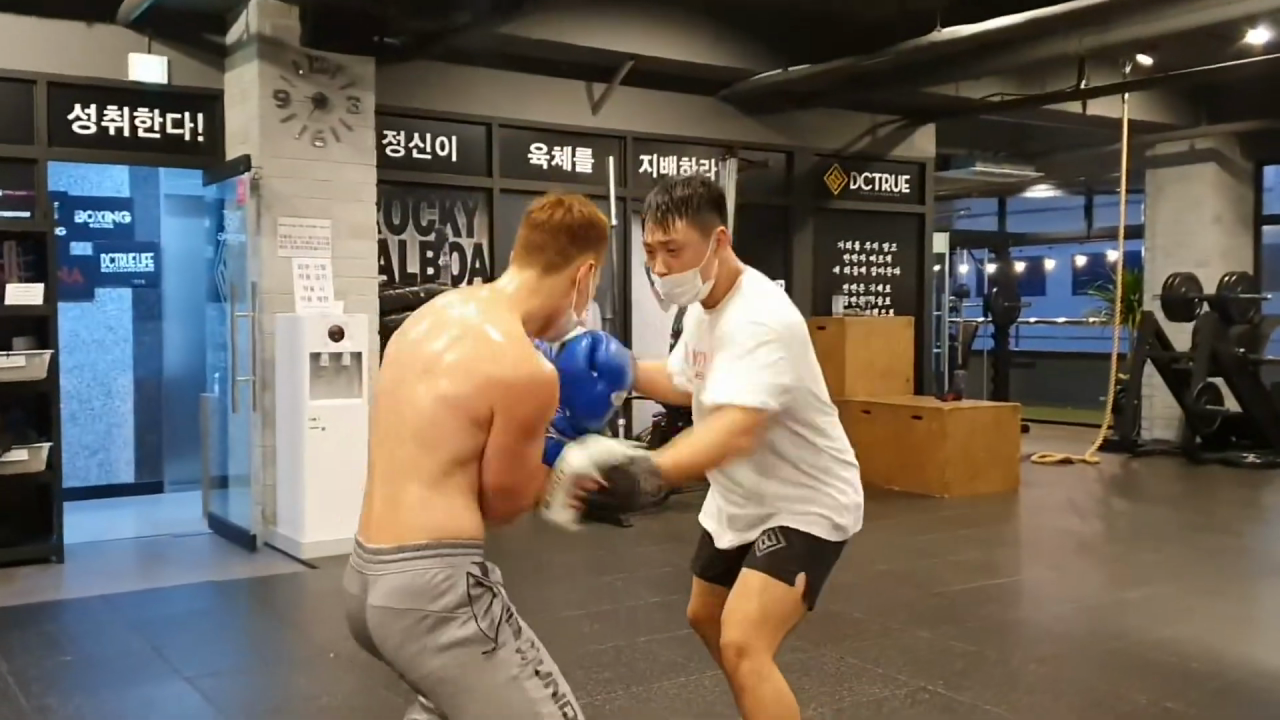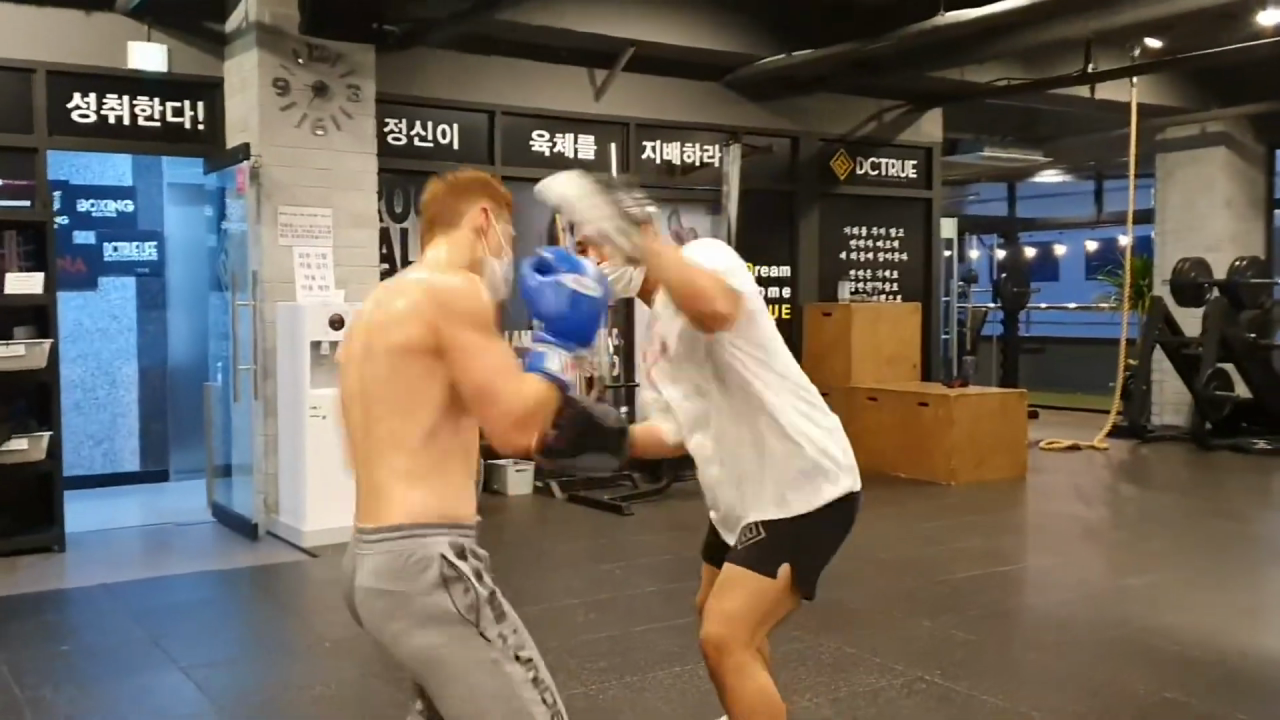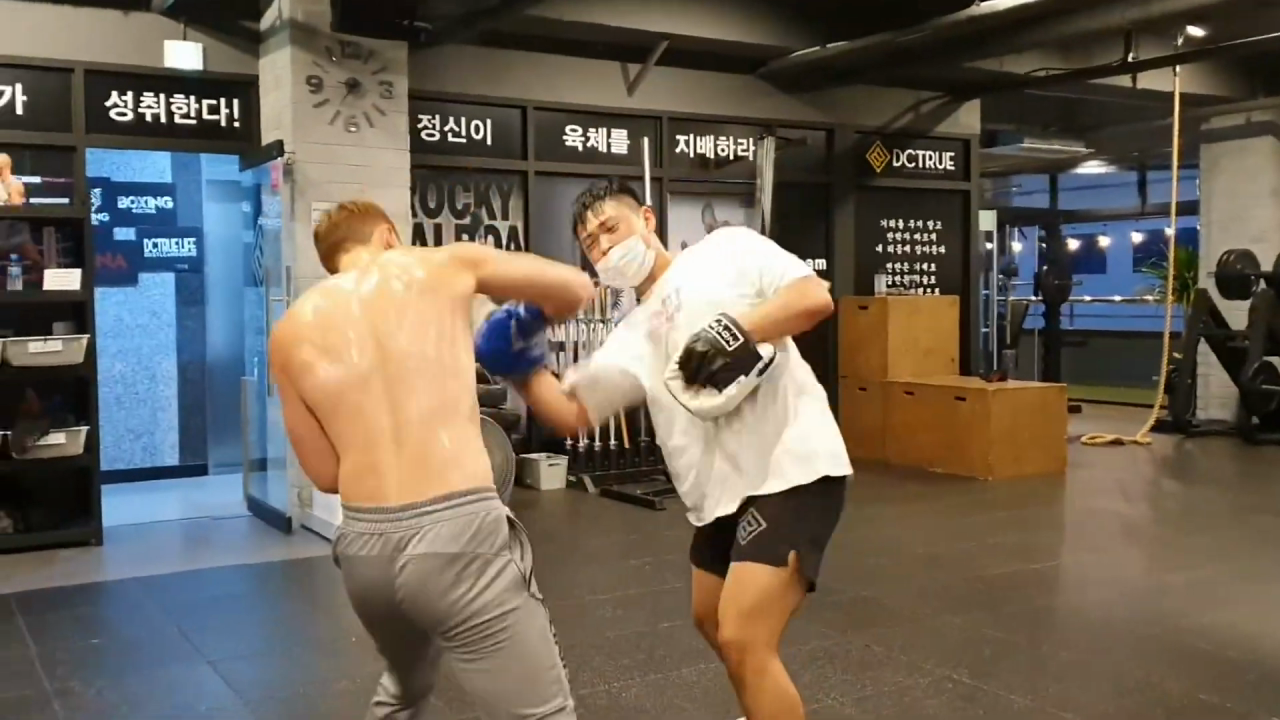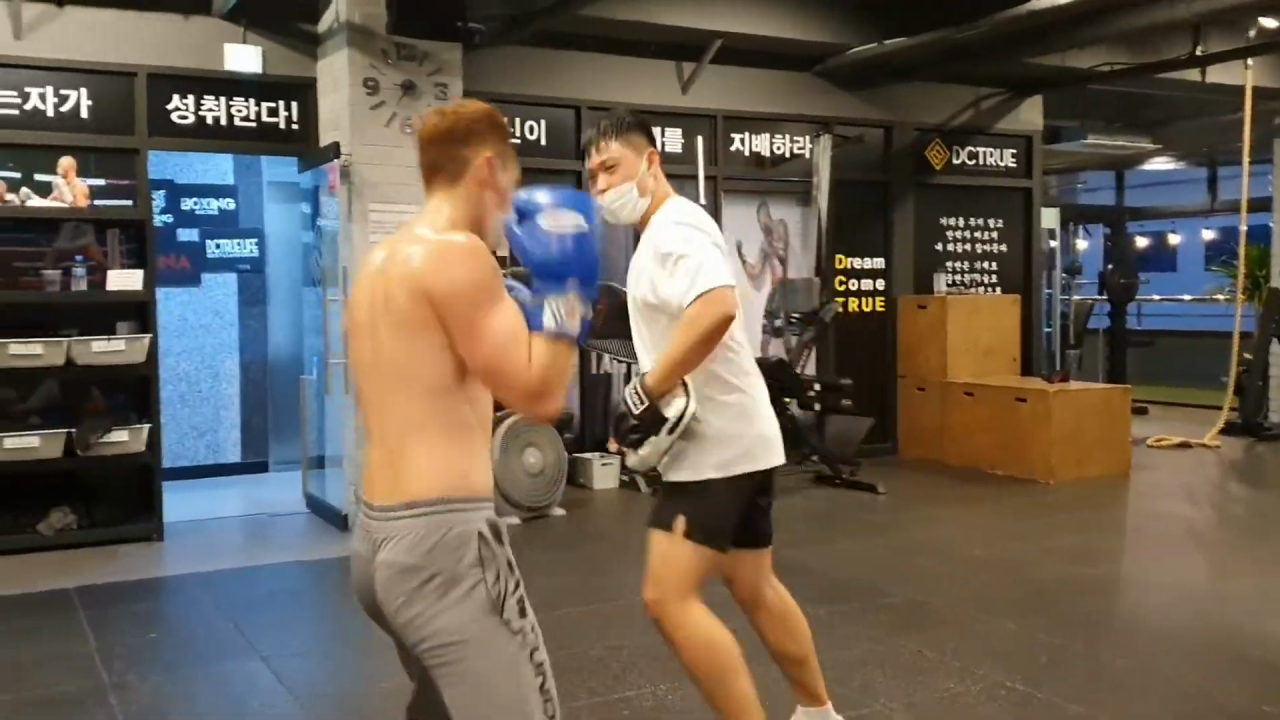
dt=0.3s
person 1, frame 1
left shoulder: (760, 314)
right shoulder: (700, 308)
left elbow: (733, 430)
right elbow: (689, 388)
left wrist: (645, 470)
left hip: (801, 505)
right hip: (737, 501)
left knee: (744, 644)
right knee: (706, 620)
person 1, frame 2
left shoulder: (703, 260)
right shoulder: (655, 339)
left elbow: (717, 311)
right elbow: (677, 435)
left wrist: (637, 239)
left hip: (802, 483)
right hip: (739, 497)
left knee: (725, 639)
right knee: (719, 617)
person 1, frame 3
left shoulder: (724, 251)
right shoulder: (631, 335)
left elbow: (813, 298)
right elbow: (569, 415)
left wrist: (733, 330)
right wrist: (521, 366)
left hip: (790, 472)
right hip: (721, 489)
left knee: (742, 639)
right knee: (715, 622)
person 1, frame 4
left shoulder: (674, 226)
right shoulder: (658, 241)
left elbow: (717, 310)
left wrist: (647, 392)
left hip: (716, 447)
right hip: (727, 446)
left knee: (668, 599)
right knee: (756, 589)
person 2, frame 1
left shoulder: (442, 309)
right shoulder: (523, 367)
right elbow: (499, 505)
right wrist: (567, 430)
left hip: (367, 581)
right hip: (431, 589)
person 2, frame 2
left shoulder: (385, 301)
right shoulder: (450, 292)
right elbow: (517, 431)
right wrist: (558, 340)
left hip: (372, 564)
right hip: (422, 568)
person 2, frame 3
left shoulder: (291, 329)
right shoulder: (444, 264)
left elbow: (325, 474)
right elbow: (576, 289)
left hip: (364, 546)
right hip: (459, 532)
person 2, frame 4
left shoulder: (378, 263)
right shoulder: (455, 257)
right elbow: (539, 397)
right wrist: (566, 285)
left hip: (381, 540)
right hip: (444, 540)
